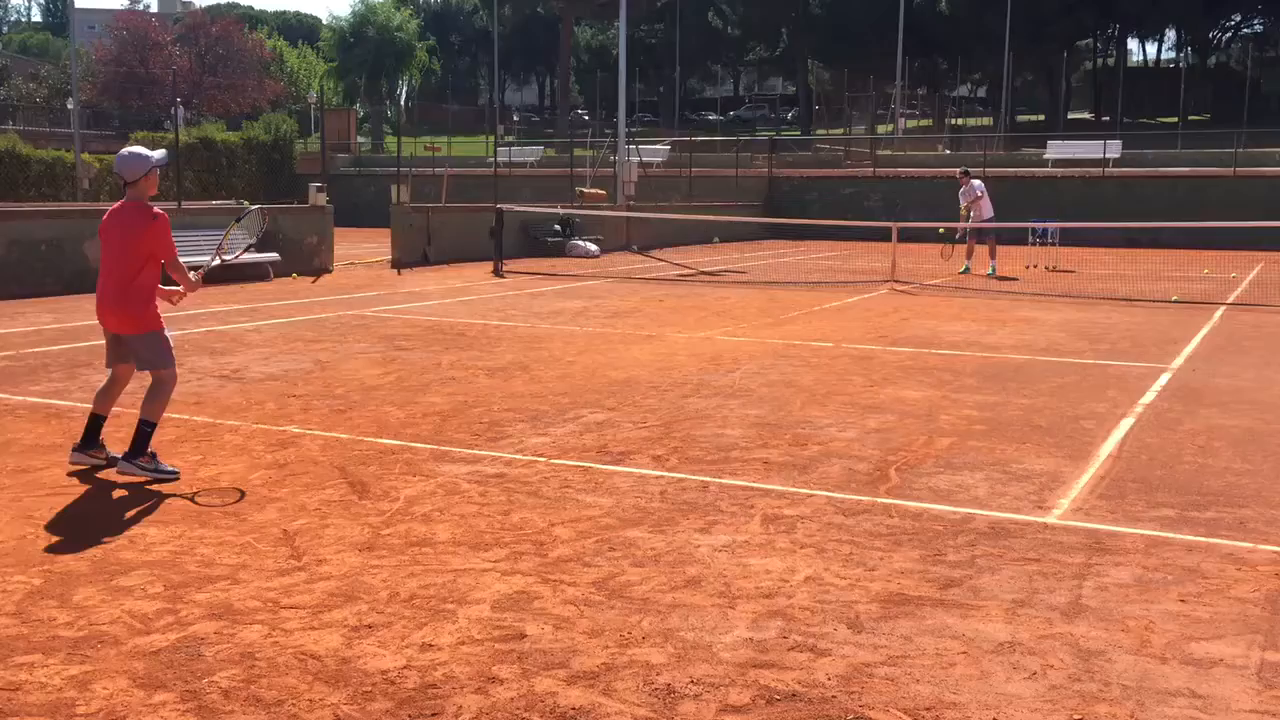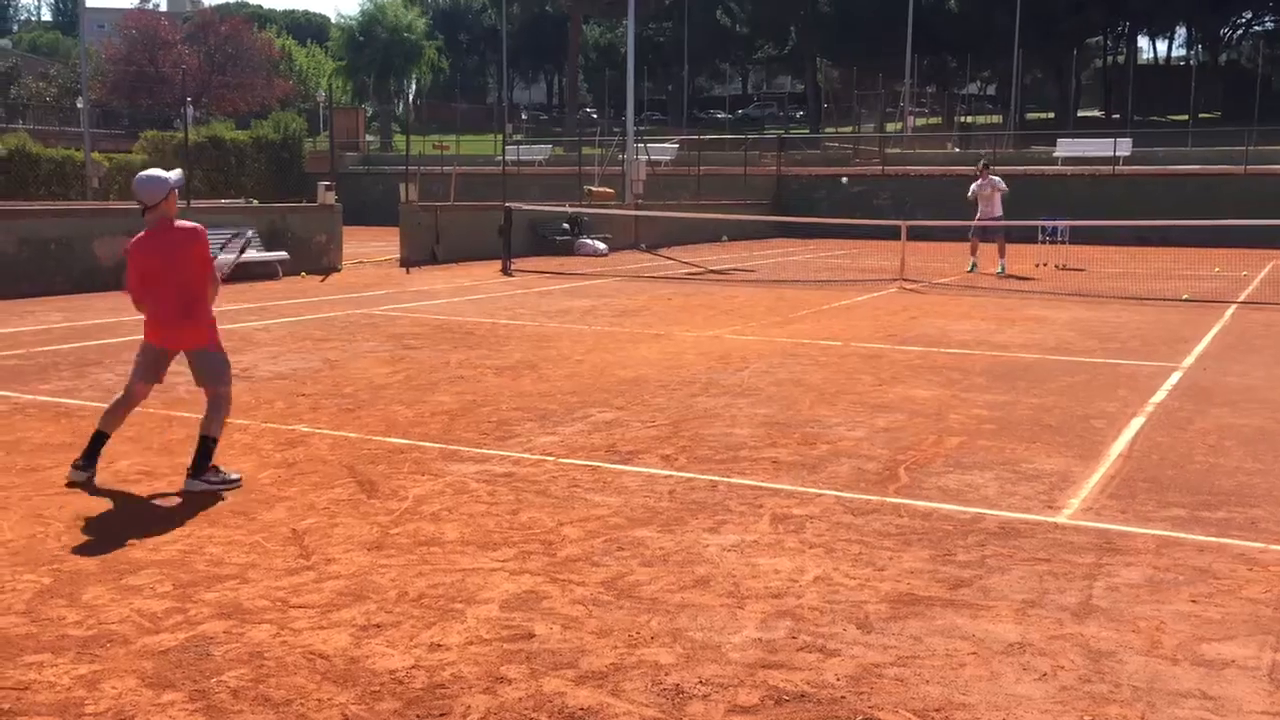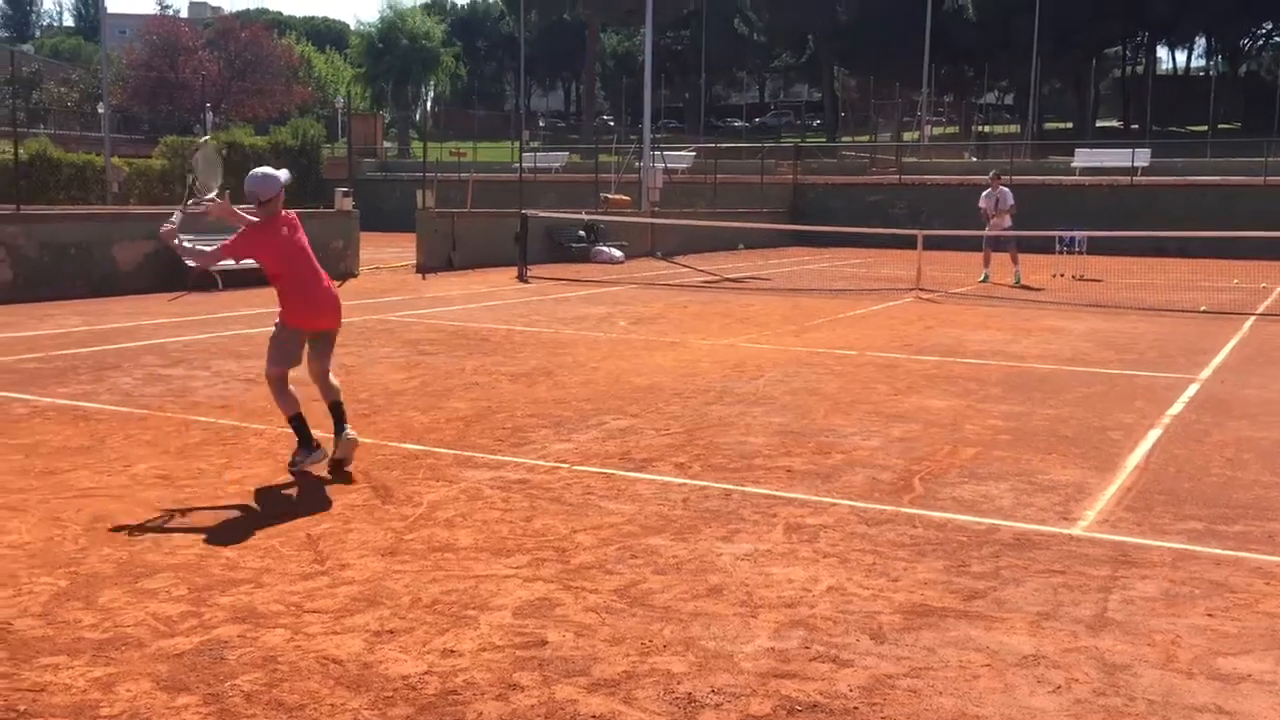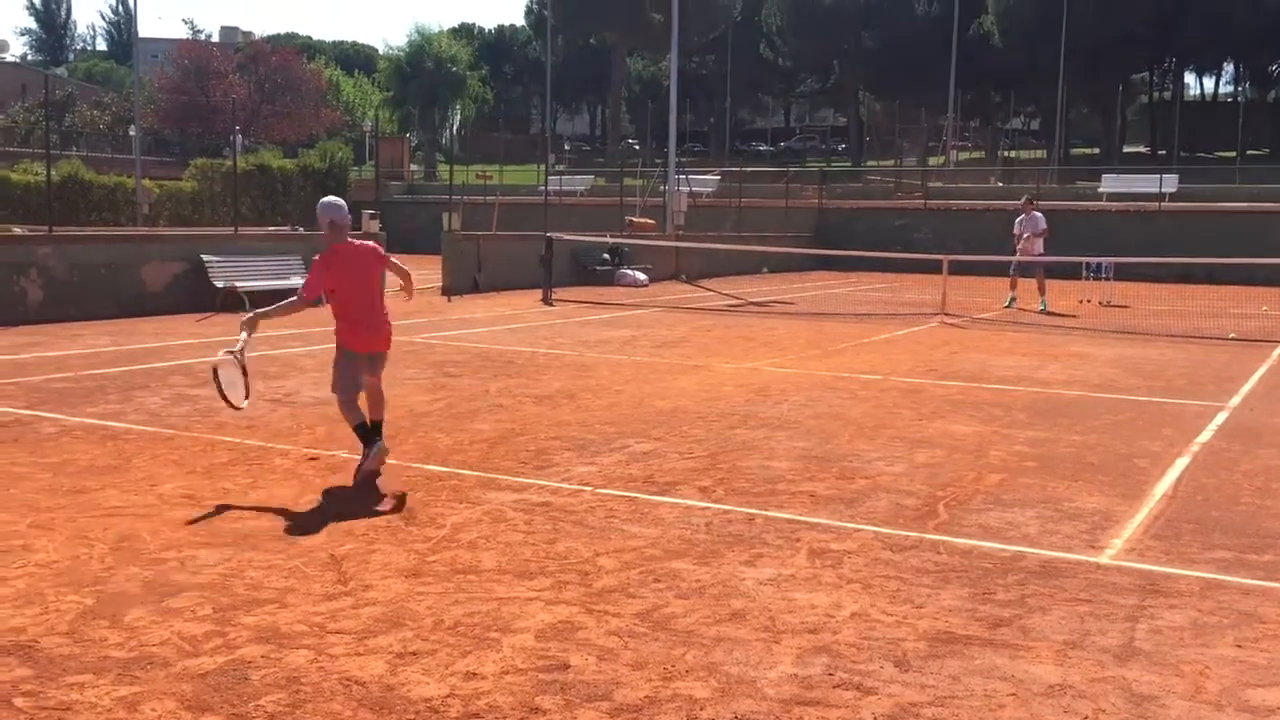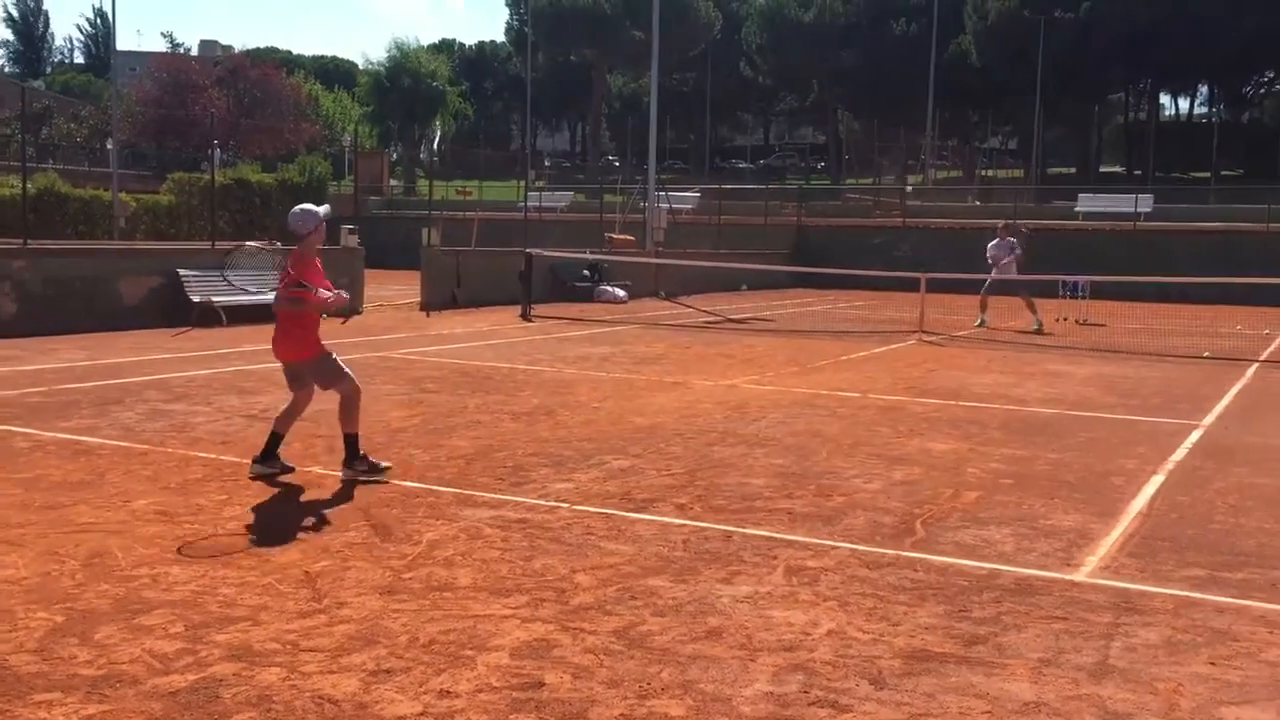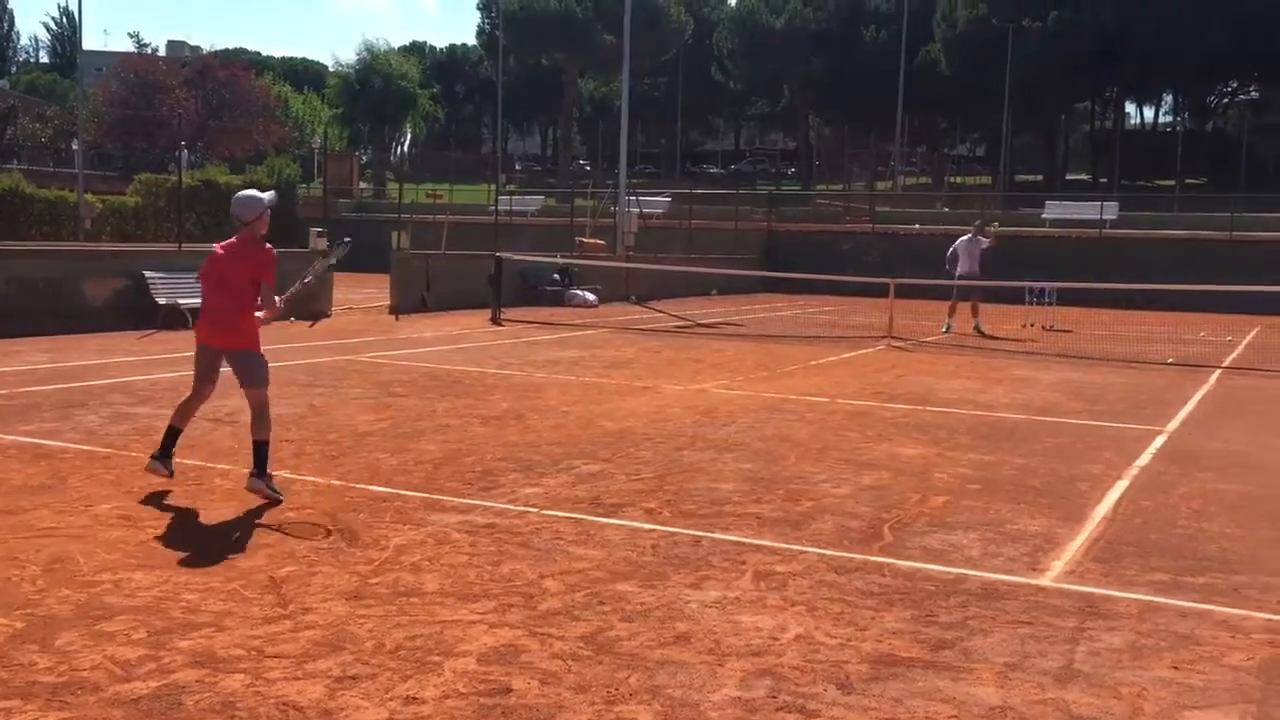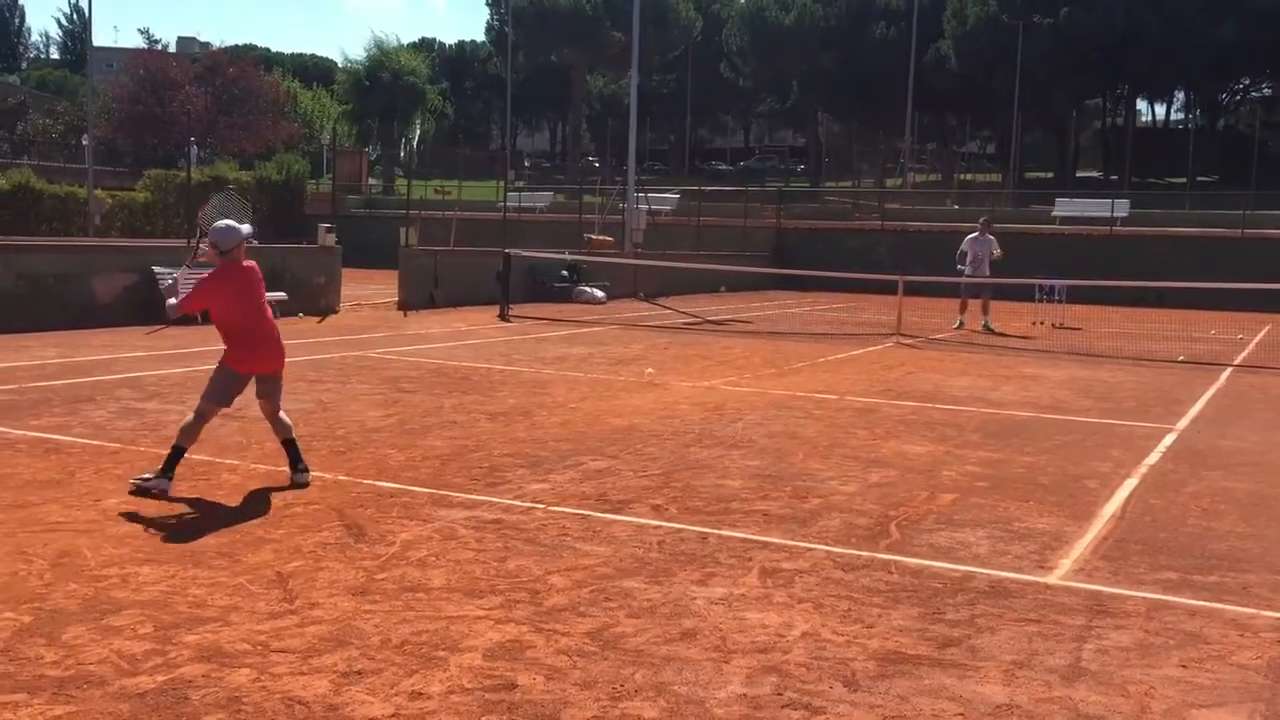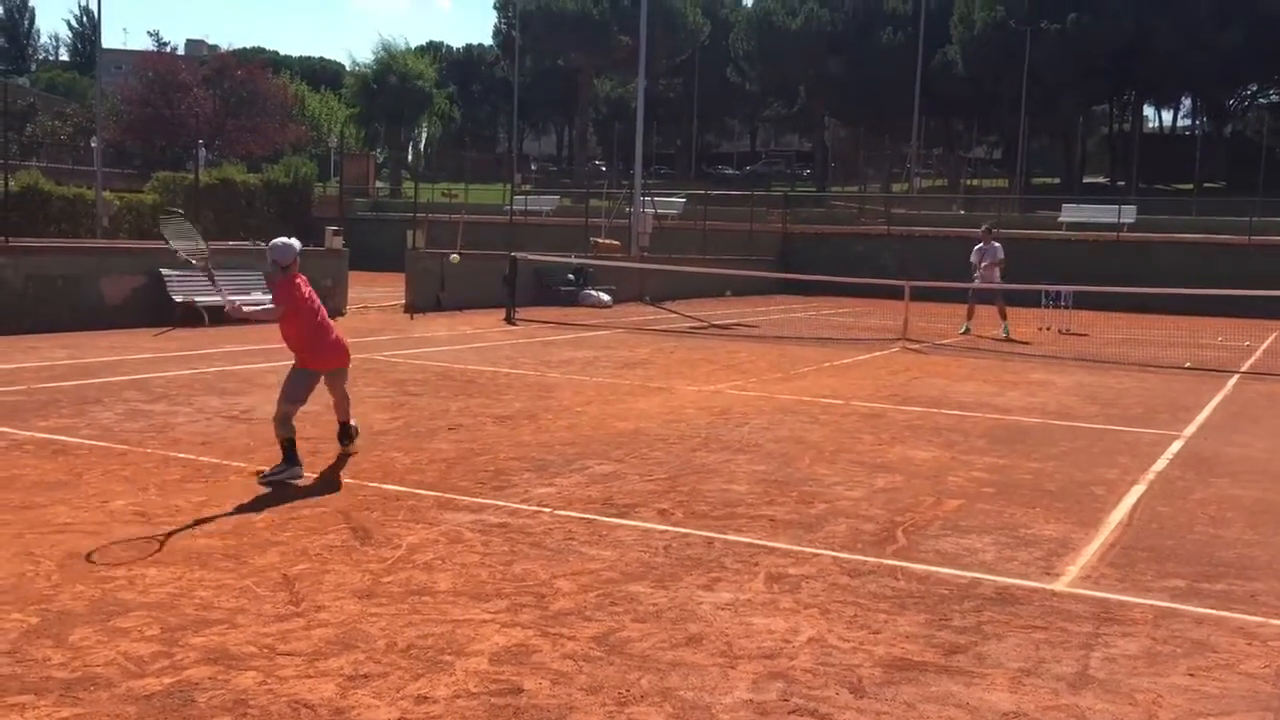
dt=0.5s
person 1, frame 1
left shoulder: (111, 216)
right shoulder: (155, 218)
right elbow: (173, 266)
left wrist: (160, 291)
right wrist: (190, 282)
left hip: (108, 308)
right hip: (137, 312)
left knee: (120, 375)
right knee: (165, 377)
left ankle: (88, 445)
right ankle: (136, 455)
person 1, frame 2
left shoulder: (136, 246)
right shoulder: (194, 233)
left elbow: (138, 300)
right elbow: (212, 283)
left hip: (159, 329)
right hip: (199, 329)
left knee: (131, 396)
right knee: (220, 398)
left ankle: (87, 460)
right ankle: (201, 470)
person 1, frame 3
left shoulder: (254, 234)
right shoulder: (291, 220)
left elbow: (210, 258)
left wrist: (176, 243)
right wrist: (233, 212)
left hip: (298, 312)
right hip: (330, 304)
left knee: (276, 378)
right knee: (322, 372)
left ankle: (307, 444)
right ankle: (343, 431)
person 1, frame 4
left shoulder: (324, 261)
right shoulder: (369, 249)
left elbow: (302, 303)
right elbow: (402, 272)
left wrist: (260, 316)
right wrist: (407, 287)
left hip: (353, 339)
right hip: (381, 333)
left knee: (346, 399)
right knee: (373, 383)
left ankle: (372, 445)
right ankle: (374, 441)
person 1, frame 5
left shoulder: (310, 261)
right shoulder: (300, 264)
left elbow: (327, 294)
right elbow: (279, 304)
left wrist: (333, 299)
right wrist: (316, 305)
left hip: (289, 343)
right hip: (303, 344)
left knee: (301, 397)
right knee: (350, 392)
left ankle: (266, 458)
right ankle: (354, 461)
person 1, frame 6
left shoulder: (218, 251)
right shoulder: (263, 252)
left elbow: (212, 293)
right elbow: (266, 301)
right wrist: (271, 310)
left hip: (209, 330)
right hip: (240, 334)
left knee: (199, 393)
right knee: (259, 403)
left ankle: (163, 455)
right ankle: (260, 472)
person 1, frame 7
left shoulder: (209, 283)
right shoulder: (252, 270)
left elbow: (174, 311)
left wrist: (172, 293)
right wrist: (216, 259)
left hip: (242, 356)
right hip: (274, 353)
left knee: (201, 414)
right knee: (272, 409)
left ankle: (164, 475)
right ankle: (297, 466)
person 1, frame 8
left shoulder: (284, 288)
right shoulder: (300, 281)
left elbow: (278, 311)
left wrist: (244, 311)
left hip: (312, 357)
right hip: (338, 350)
left knee: (283, 414)
right knee: (337, 390)
left ankle: (290, 462)
right ankle: (346, 438)
